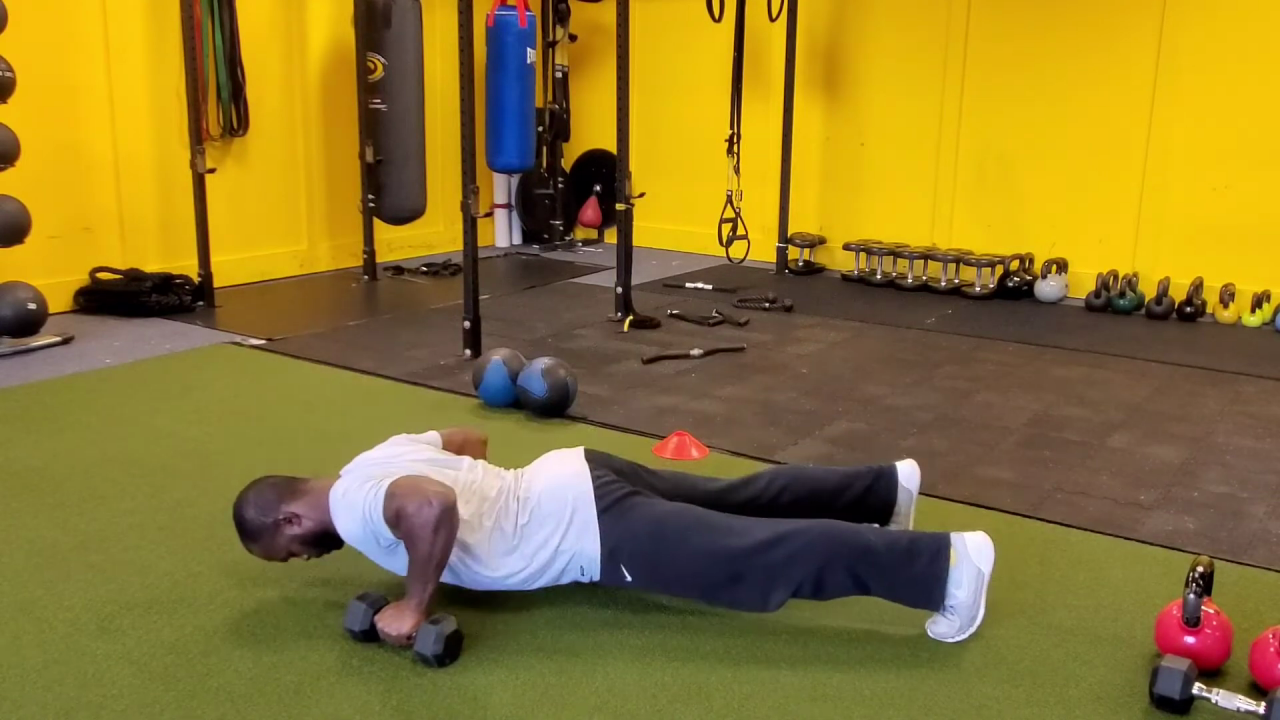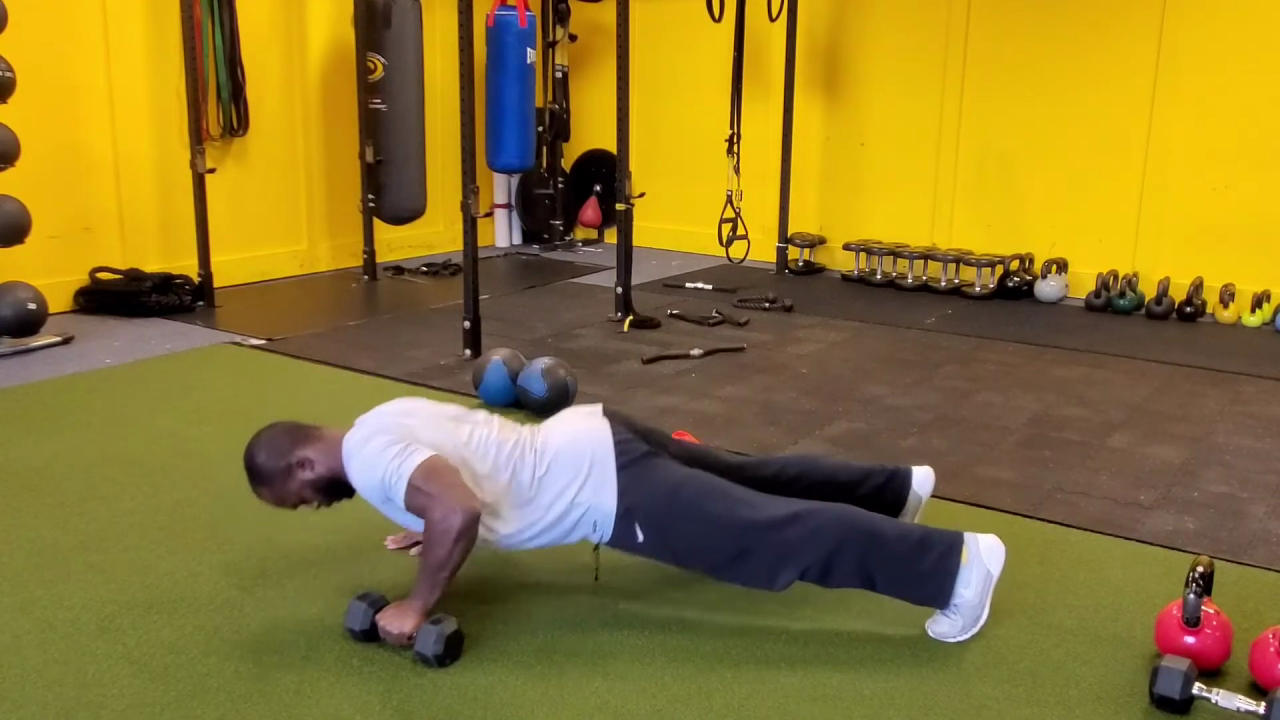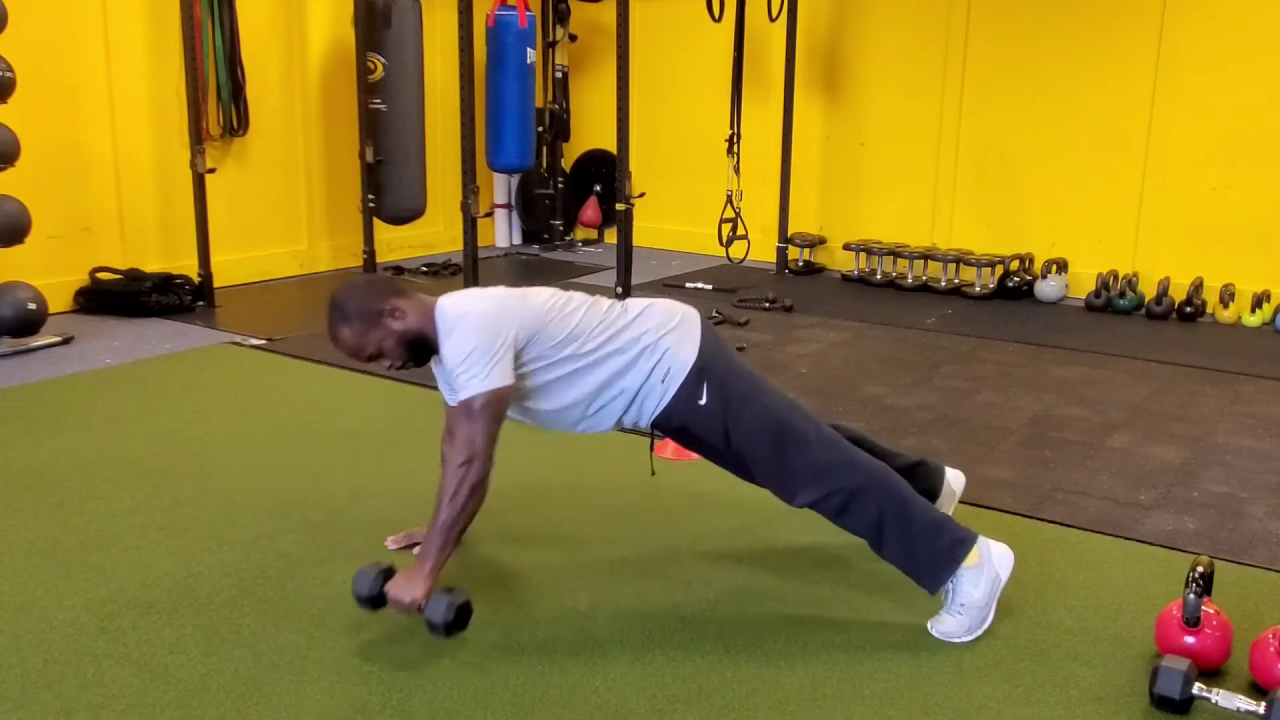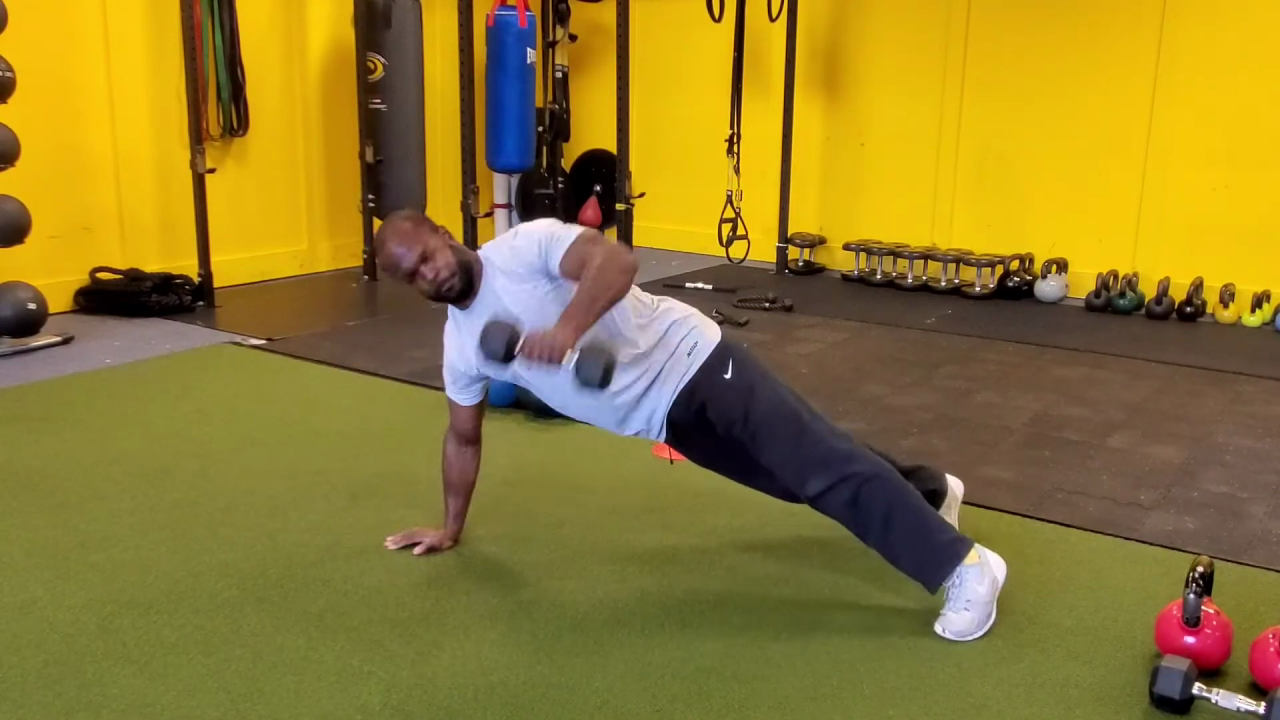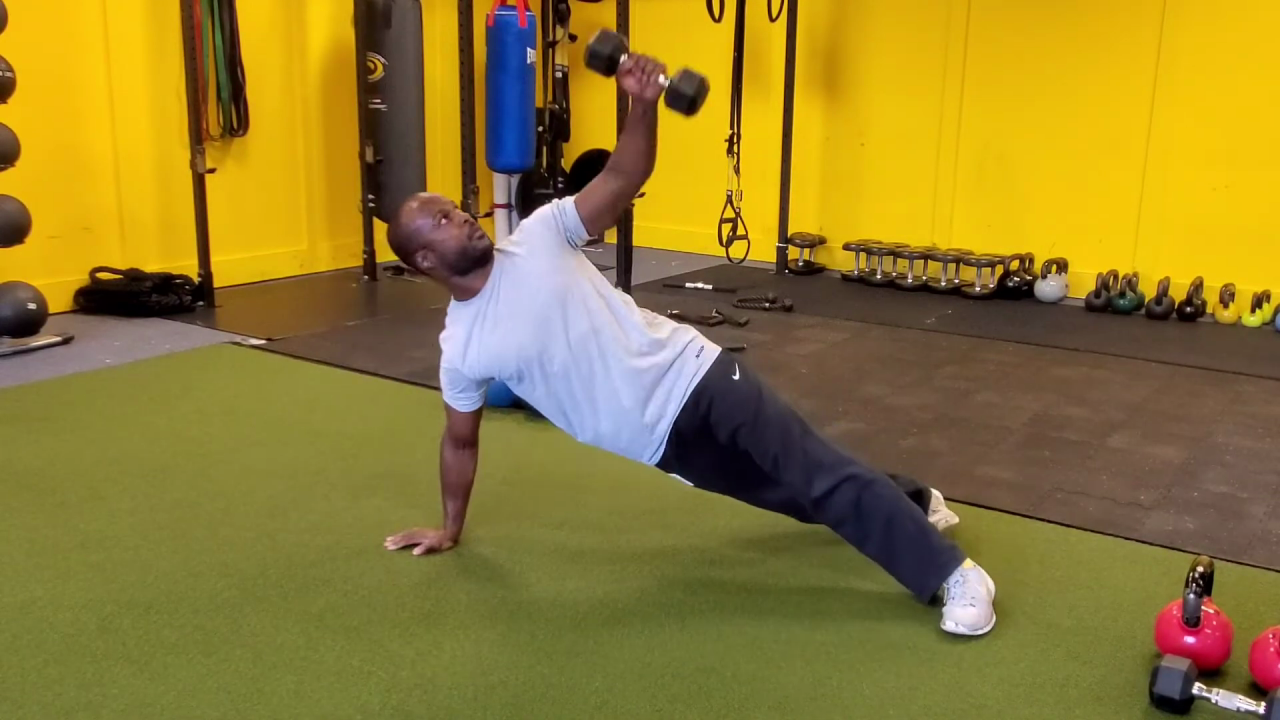
dt=0.4s
person 1, frame 1
left shoulder: (353, 504)
right shoulder: (379, 463)
left elbow: (433, 506)
right elbow: (470, 438)
left wrist: (415, 604)
left hip: (592, 530)
right hip: (578, 475)
left knee: (763, 560)
right knee: (740, 501)
left ankle: (947, 562)
right ankle: (884, 487)
person 1, frame 2
left shoulder: (371, 456)
right shoulder: (388, 417)
left elbow: (461, 517)
left wrist: (416, 606)
right wrist: (431, 529)
left hip: (612, 488)
right hip: (594, 440)
left knee: (775, 536)
right knee: (758, 486)
left ankle: (957, 564)
right ankle: (897, 488)
person 1, frame 3
left shoulder: (469, 324)
right shoulder: (444, 344)
left elbow: (474, 458)
right elbow: (459, 440)
left wrist: (424, 565)
right wrist: (436, 534)
left hip: (673, 362)
right hip: (662, 383)
left knee: (815, 468)
right knee: (802, 447)
left ankle: (967, 562)
right ankle: (928, 485)
person 1, frame 4
left shoulder: (527, 244)
right shoulder: (461, 344)
left elbow: (616, 263)
right elbow: (463, 436)
left wrist: (566, 326)
right wrist: (448, 529)
left hip: (688, 359)
right hip: (669, 418)
left knee: (821, 463)
right knee: (800, 476)
left ankle: (963, 566)
right ankle: (927, 493)
person 1, frame 5
left shoulder: (538, 238)
right shoulder: (461, 349)
left elbow: (625, 179)
right elbow: (460, 442)
left wrist: (643, 103)
right wrist: (449, 530)
left hip: (691, 376)
right hip: (668, 442)
left knee: (824, 480)
right knee: (795, 496)
left ankle: (952, 576)
right ankle: (911, 510)
